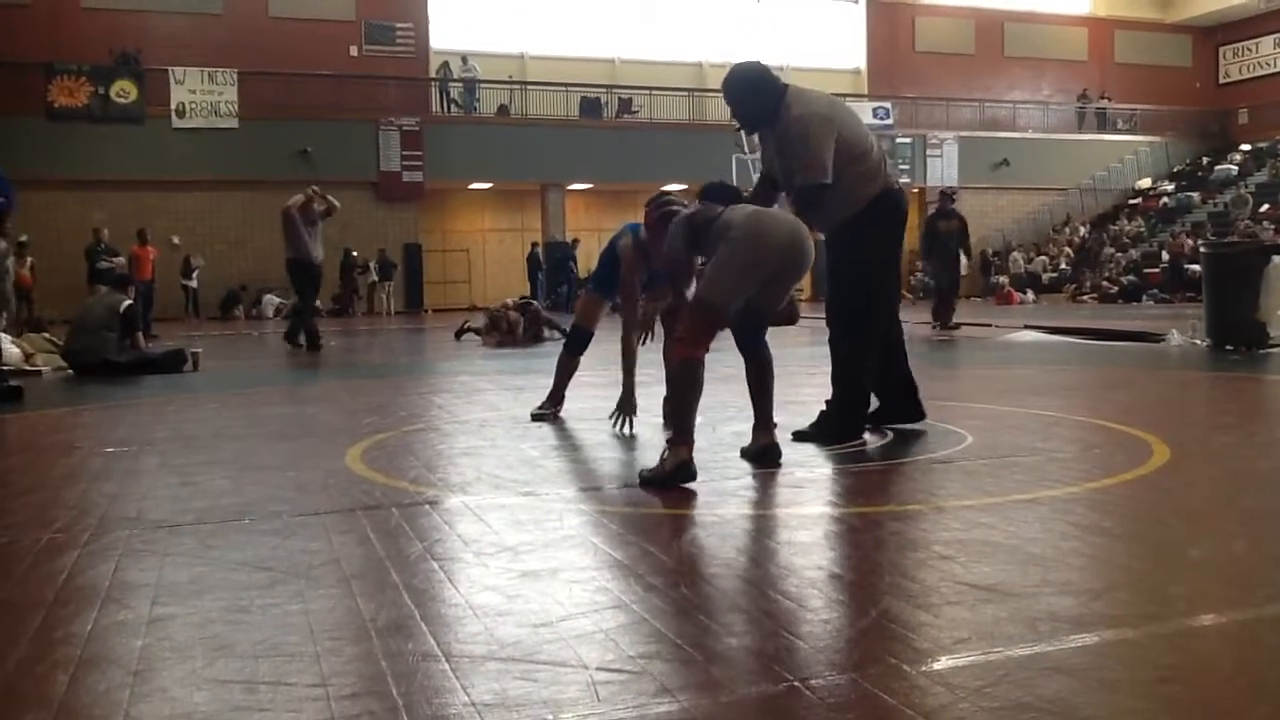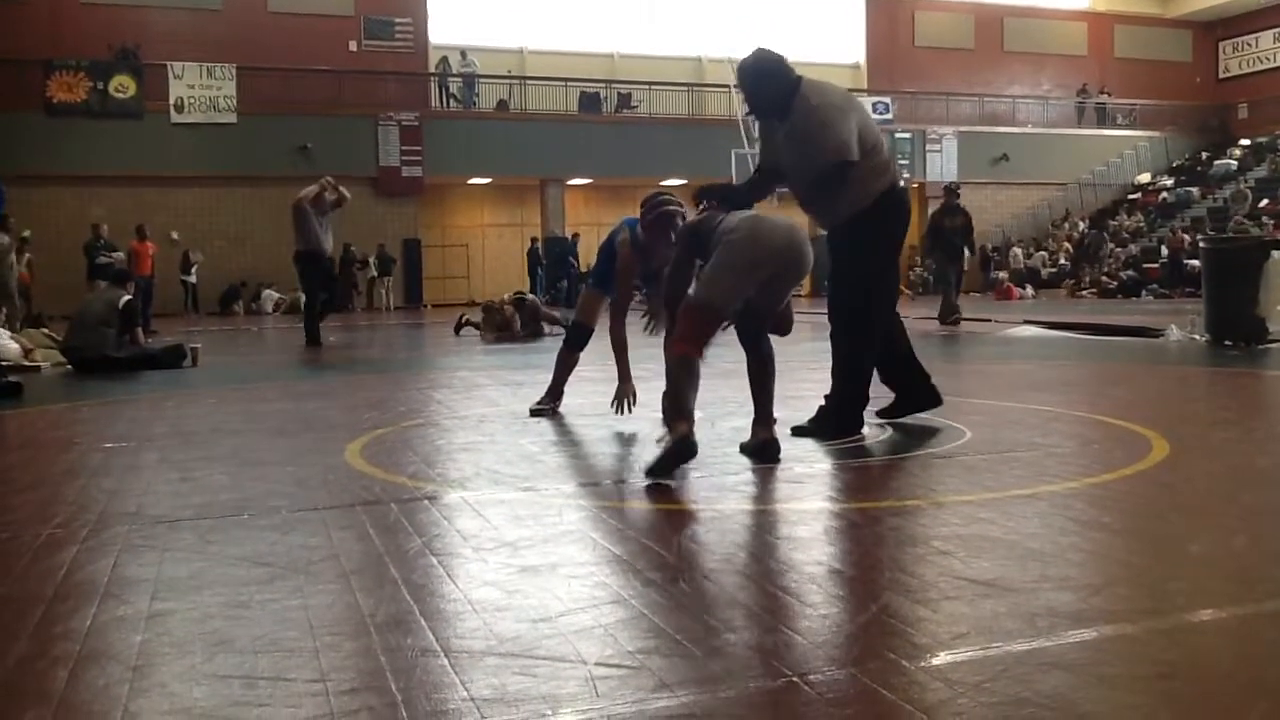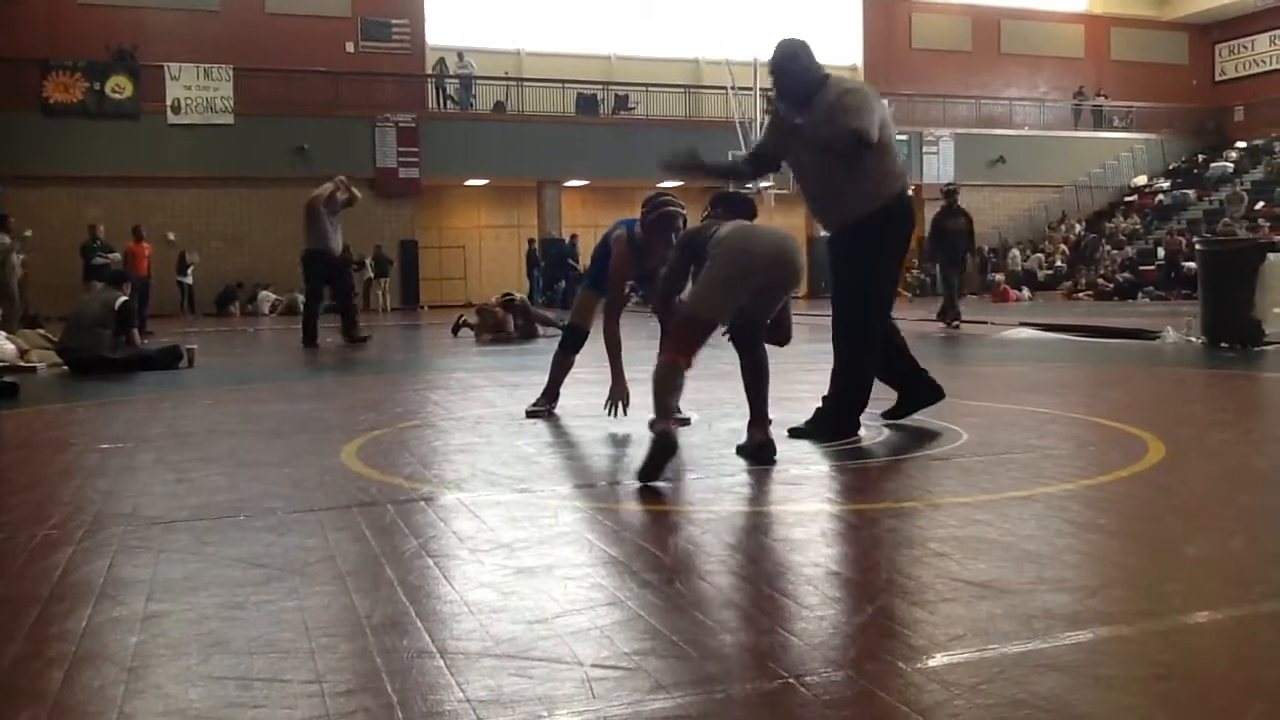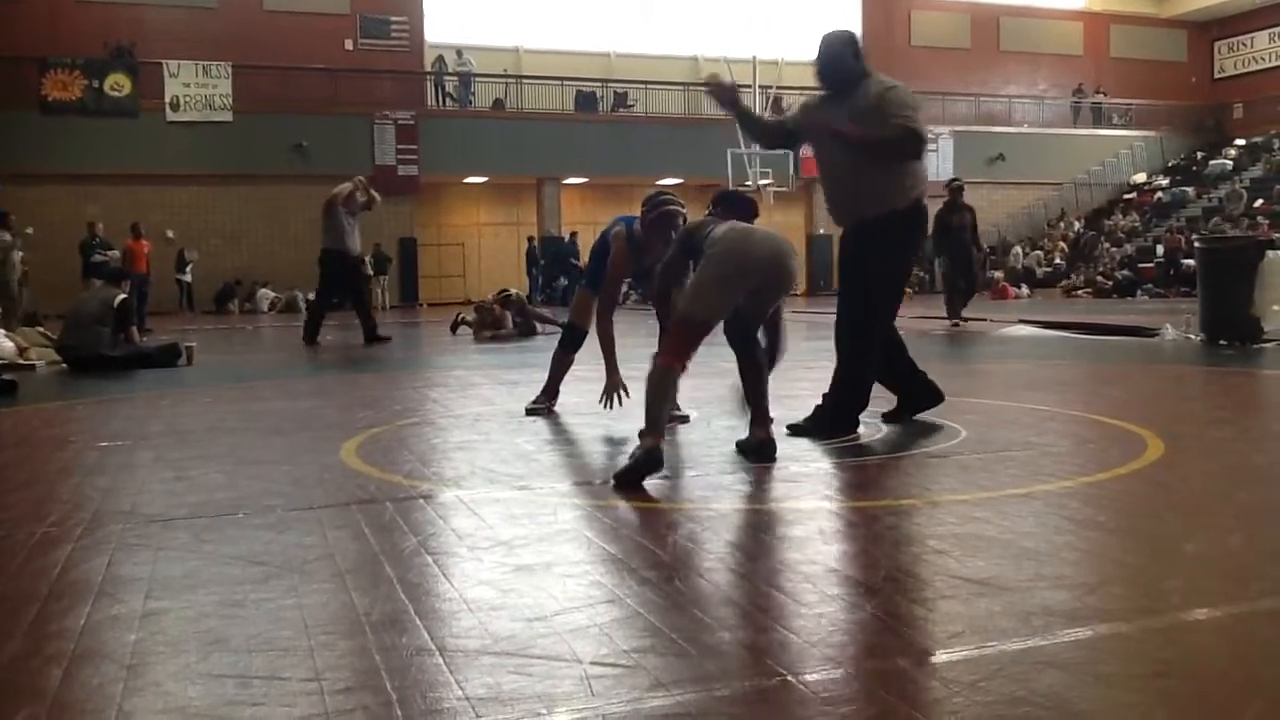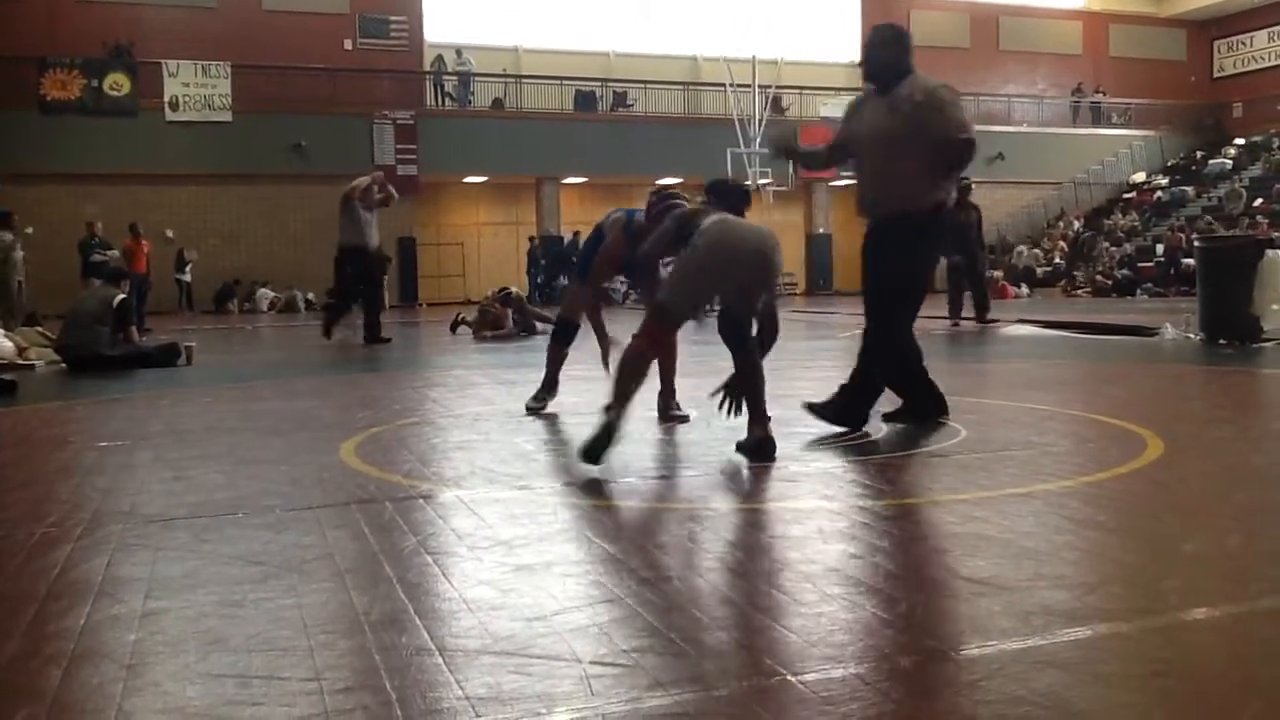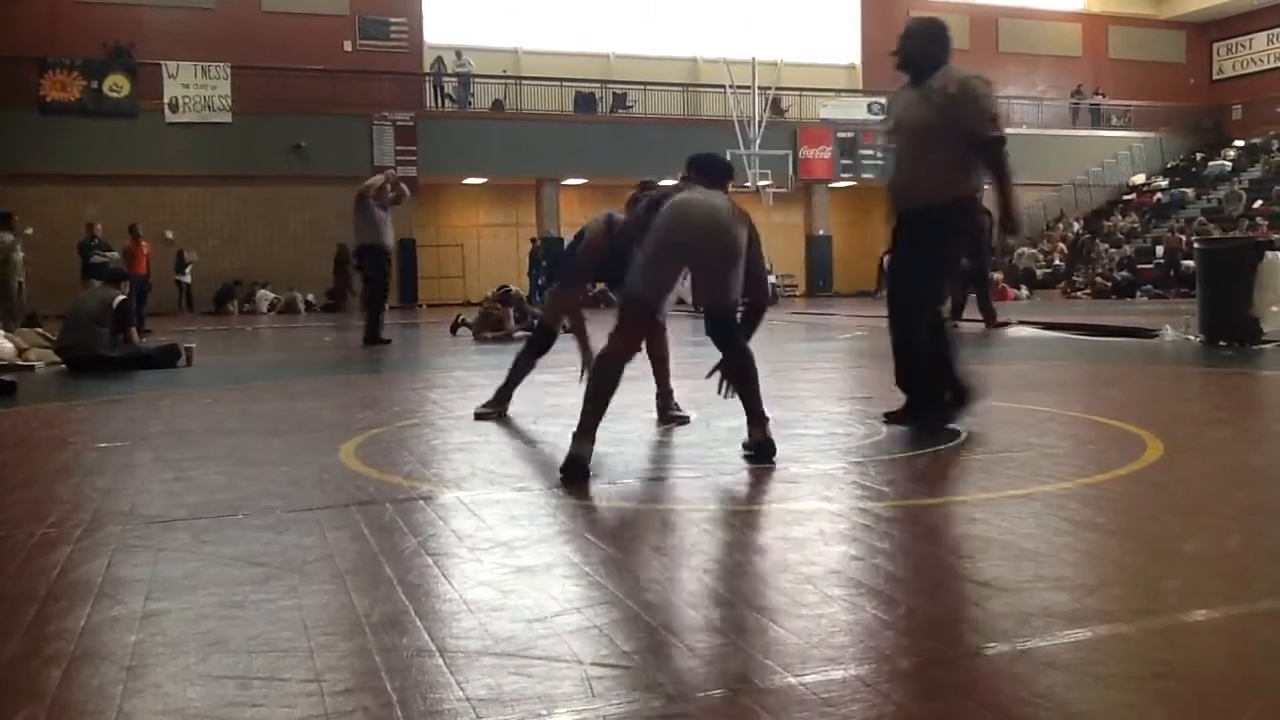
dt=0.2s
person 1, frame 1
left shoulder: (805, 118)
right shoulder: (775, 121)
left elbow: (813, 194)
right elbow: (770, 183)
left hip: (871, 214)
right hip: (856, 217)
left knee: (851, 318)
right knee: (874, 314)
left ankle: (844, 419)
right ankle: (899, 402)
person 1, frame 2
left shoulder: (821, 106)
right shoulder: (775, 118)
left elbow: (838, 171)
right elbow: (766, 177)
right wrist: (726, 195)
left hip: (876, 211)
right hip: (853, 215)
left knee: (852, 314)
right knee: (870, 310)
left ankle: (842, 415)
right ankle: (915, 390)
person 1, frame 3
left shoulder: (852, 97)
right shoulder: (788, 114)
left elbow: (858, 148)
right elbow: (755, 165)
left wrist: (798, 131)
right wrist: (704, 167)
left hip: (882, 219)
right hip: (848, 224)
left knee: (856, 318)
right knee: (862, 314)
left ankle: (839, 416)
right ankle: (916, 386)
person 1, frame 4
left shoulder: (889, 96)
right shoulder: (819, 108)
left elbow: (911, 145)
right elbow: (773, 136)
left wrist: (847, 136)
right wrist: (736, 107)
left hip: (897, 222)
right hip: (858, 227)
left knee: (862, 319)
right knee: (864, 318)
left ankle: (839, 413)
right ankle: (917, 390)
person 1, frame 5
left shoulder: (931, 95)
right shoulder: (862, 107)
left elbow: (963, 150)
right elbow: (834, 155)
left wrist: (923, 184)
right wrist: (799, 154)
left hip: (919, 222)
right hip: (881, 225)
left knee: (888, 316)
right knee: (885, 316)
left ankle: (854, 404)
right ankle: (923, 400)
person 1, frame 6
left shoulder: (963, 88)
right shoulder: (903, 97)
left elbow: (991, 145)
left wrist: (1006, 202)
right wrist: (894, 205)
left hip: (948, 215)
right hip: (911, 218)
left knee: (916, 307)
right knee: (906, 309)
left ankle: (939, 395)
right ankle: (927, 399)
person 2, frame 1
left shoulder: (690, 218)
left elbow: (674, 261)
left wrist: (681, 309)
left hip: (752, 237)
right hip: (799, 237)
left knee: (689, 342)
right knee: (750, 333)
left ankle: (680, 453)
right ankle: (765, 437)
person 2, frame 2
left shoulder: (697, 226)
left elbow: (673, 293)
right elbow: (783, 324)
right wrist: (742, 312)
left hip: (749, 242)
right hip: (797, 241)
left knee: (687, 339)
right knee: (753, 332)
left ankle: (680, 428)
right ankle: (764, 434)
person 2, frame 3
left shoulder: (697, 233)
left elbow: (663, 300)
right elbow: (781, 334)
right wrist: (747, 322)
left hip: (738, 250)
right hip: (789, 251)
left knee: (678, 349)
right knee: (748, 336)
left ankle: (664, 427)
right ankle: (759, 434)
person 2, frame 4
left shoulder: (698, 228)
left elbow: (661, 293)
right elbow: (773, 337)
left hip: (732, 252)
right hip: (782, 254)
left knee: (672, 351)
right knee: (744, 336)
left ankle: (652, 442)
right ankle: (761, 433)
person 2, frame 5
left shoulder: (689, 216)
right shoulder: (748, 228)
left elbow: (646, 257)
right elbow: (769, 325)
left wrist: (660, 302)
right wrist: (741, 376)
left hip: (717, 244)
right hip: (766, 248)
left knee: (652, 336)
right knee: (736, 332)
left ankle: (614, 414)
right ankle: (760, 432)
person 2, frame 6
left shoulder: (669, 194)
right shoulder: (737, 212)
left elbow: (626, 234)
right elbow: (760, 296)
right wrist: (736, 342)
left hip: (679, 223)
right hip: (724, 229)
left knee: (624, 338)
right knee: (726, 333)
left ankle: (582, 443)
right ankle: (759, 432)
person 3, frame 1
right shoulder: (634, 248)
right elbow: (630, 328)
right wrist: (628, 390)
right hip: (615, 266)
right knee: (579, 335)
right ankle: (554, 399)
person 3, frame 2
right shoulder: (630, 247)
right elbow: (617, 319)
right wrist: (625, 379)
left hip: (660, 265)
right hip: (614, 260)
right knee: (579, 331)
right ankle: (553, 393)
person 3, frame 3
right shoulder: (625, 246)
right elbow: (611, 319)
right wrist: (618, 379)
left hip: (655, 265)
right hip: (608, 260)
right knee: (575, 333)
right ankle: (549, 395)
person 3, frame 4
right shoulder: (624, 244)
right elbow: (604, 314)
right wrist: (612, 373)
left hip: (652, 262)
right hip: (606, 258)
right knee: (574, 331)
right ankle: (549, 392)
person 3, frame 5
right shoulder: (621, 232)
right elbow: (590, 285)
right wrist: (602, 336)
right hip: (599, 253)
right knee: (566, 325)
left ankle: (668, 397)
right ankle: (548, 386)
person 3, frame 6
right shoulder: (600, 233)
right elbow: (573, 289)
right wrist: (585, 348)
left hip: (623, 265)
right hip: (577, 265)
left knee: (654, 322)
right knee: (543, 335)
left ankle: (665, 399)
right ankle: (503, 396)
